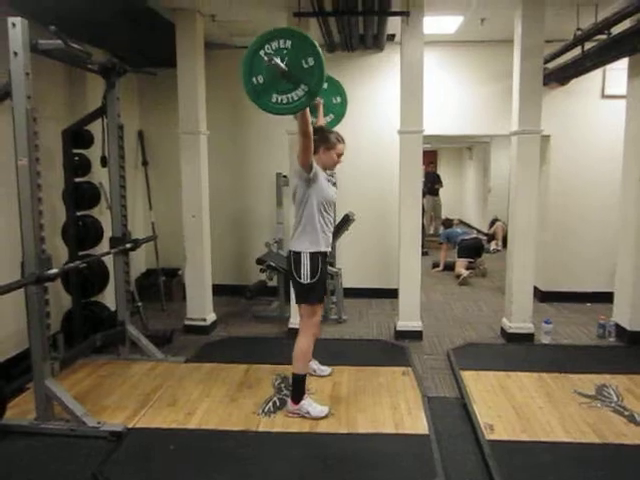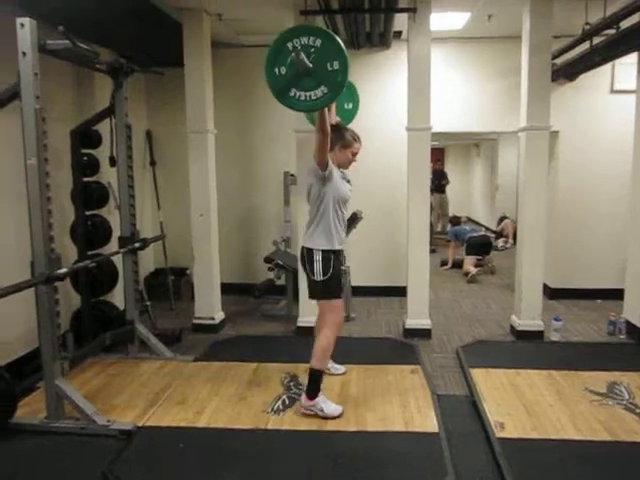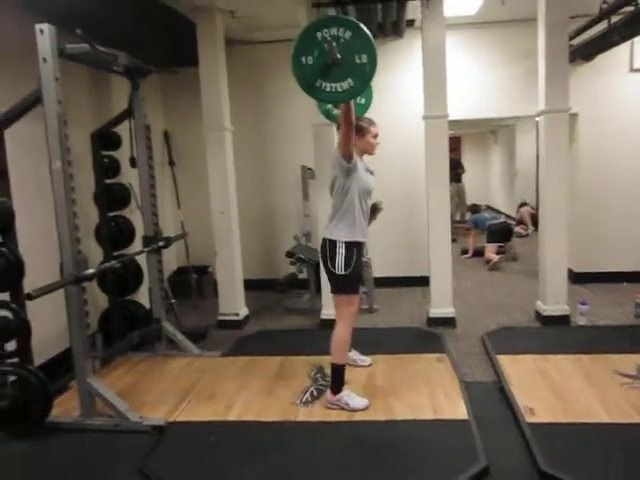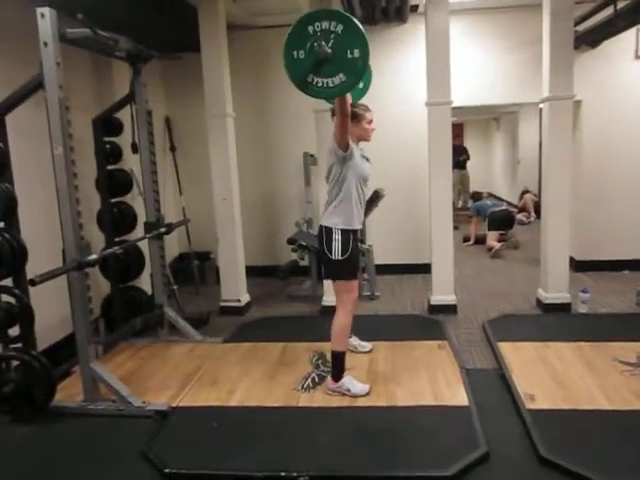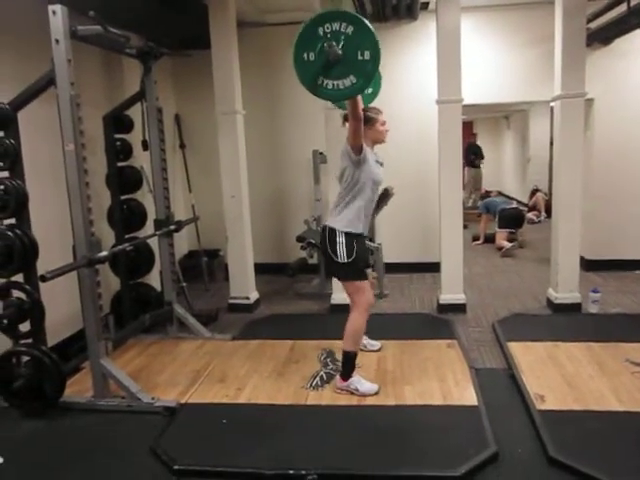
dt=0.7s
person 1, frame 1
left shoulder: (324, 174)
right shoulder: (308, 172)
left elbow: (319, 135)
right elbow: (305, 136)
left wrist: (319, 110)
left hip: (318, 253)
right hip: (305, 255)
left knee: (316, 317)
right knee: (310, 324)
left ankle: (306, 361)
right ankle: (297, 400)
person 1, frame 2
left shoulder: (337, 171)
right shoulder: (322, 169)
left elbow: (332, 133)
right elbow: (322, 133)
left wrist: (332, 107)
left hip: (331, 250)
right hip: (318, 252)
left knee: (329, 314)
right knee: (333, 319)
left ankle: (322, 359)
right ankle: (311, 396)
person 1, frame 3
left shoulder: (359, 163)
right shoulder: (346, 161)
left elbow: (350, 127)
right elbow: (348, 125)
left wrist: (349, 96)
left hip: (351, 243)
right hip: (340, 245)
left knee: (351, 306)
right knee: (347, 314)
left ankle: (345, 351)
right ankle: (336, 391)
person 1, frame 4
left shoulder: (356, 150)
right shoulder: (343, 149)
left elbow: (348, 113)
right elbow: (343, 114)
left hip: (347, 230)
right hip: (336, 232)
left knee: (349, 295)
right knee: (347, 300)
left ankle: (346, 338)
right ankle: (337, 378)
person 1, frame 5
left shoulder: (369, 154)
right shoulder: (357, 152)
left elbow: (356, 116)
right elbow: (355, 117)
left hip: (353, 234)
right hip: (340, 236)
left knee: (365, 290)
right knee: (363, 302)
left ankle: (356, 337)
right ankle: (346, 378)
